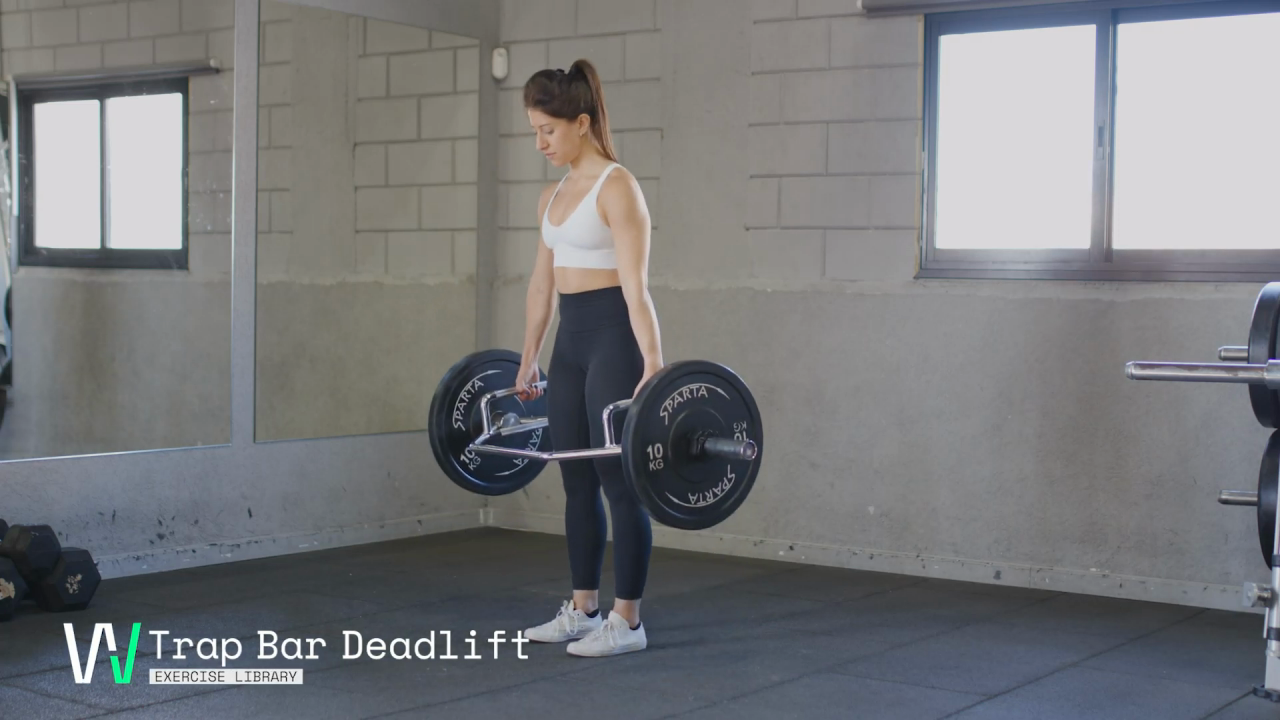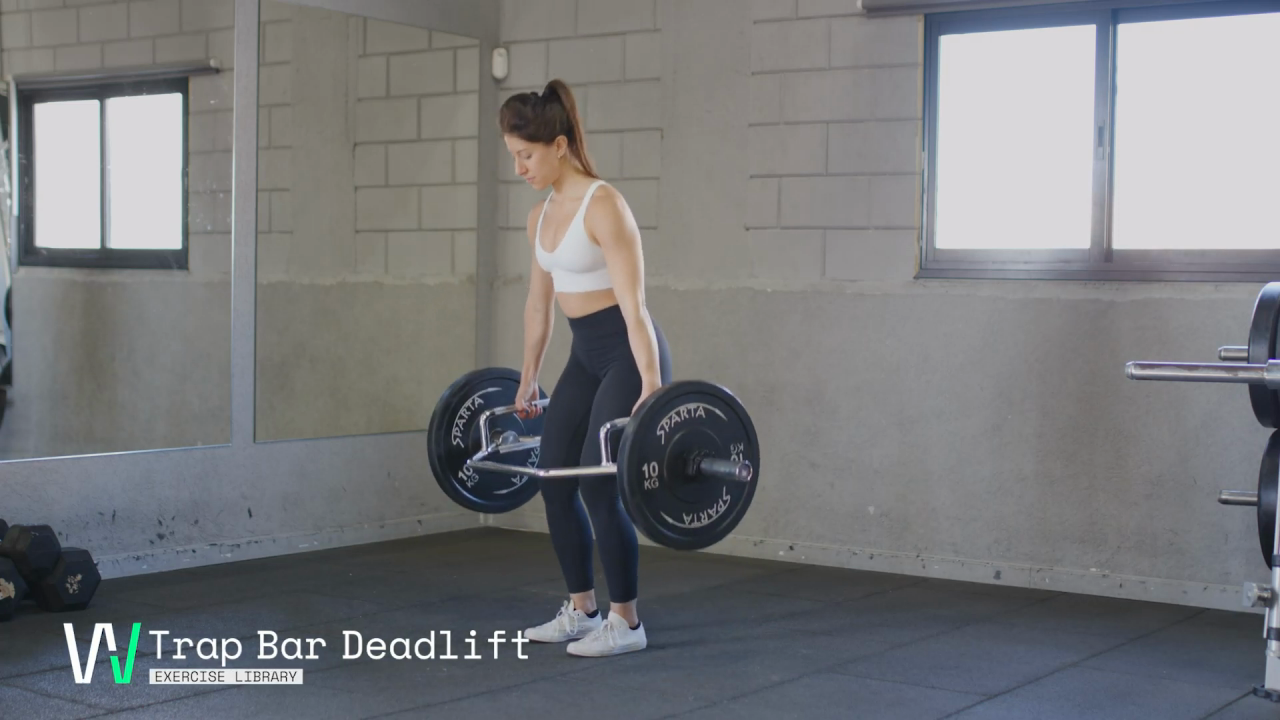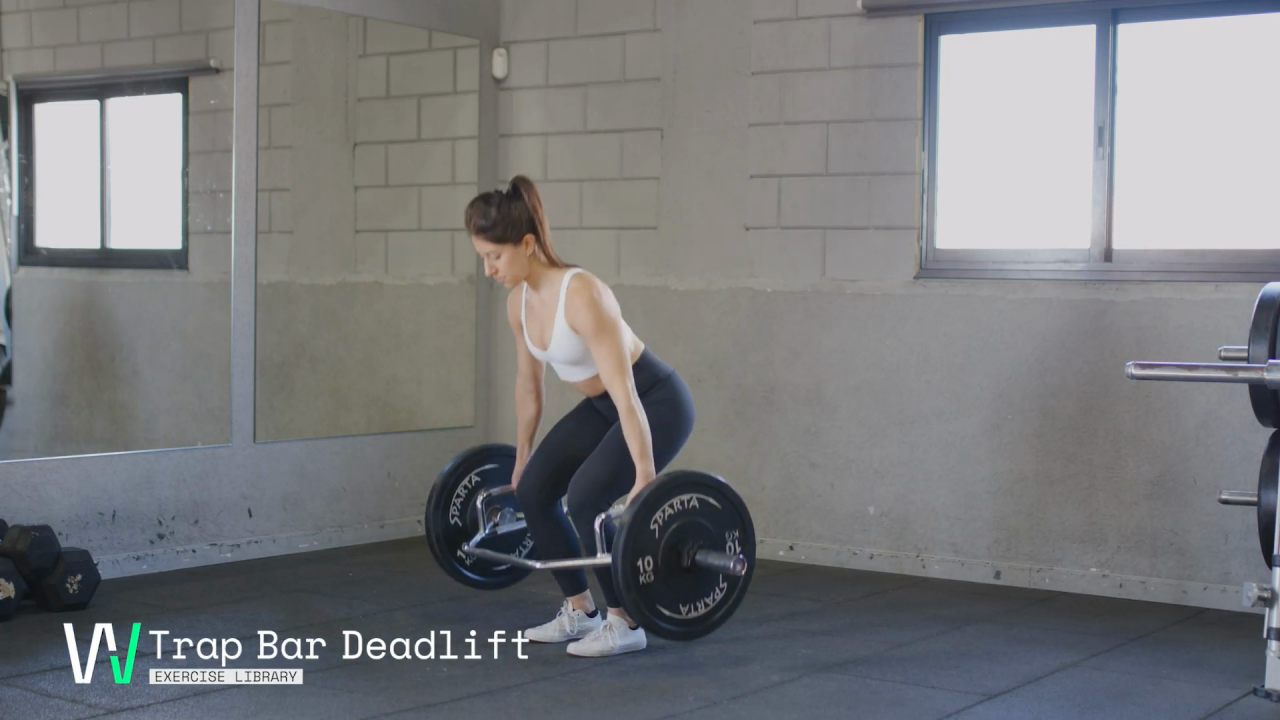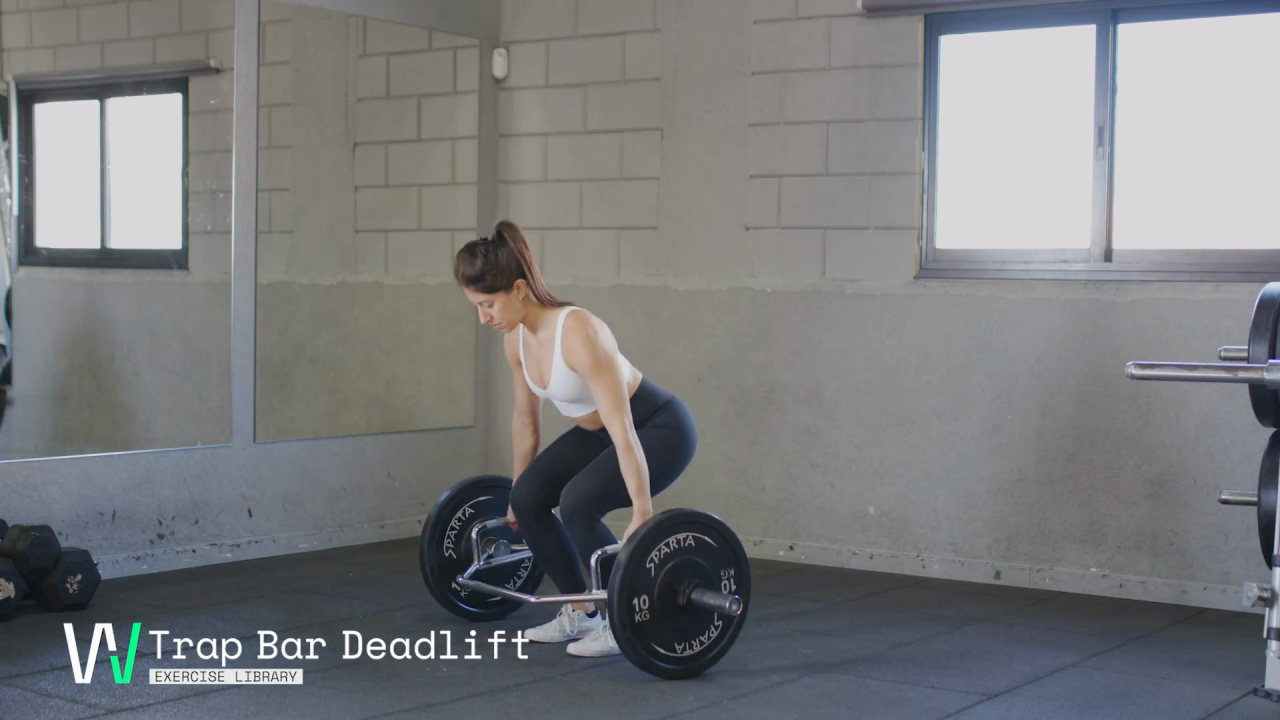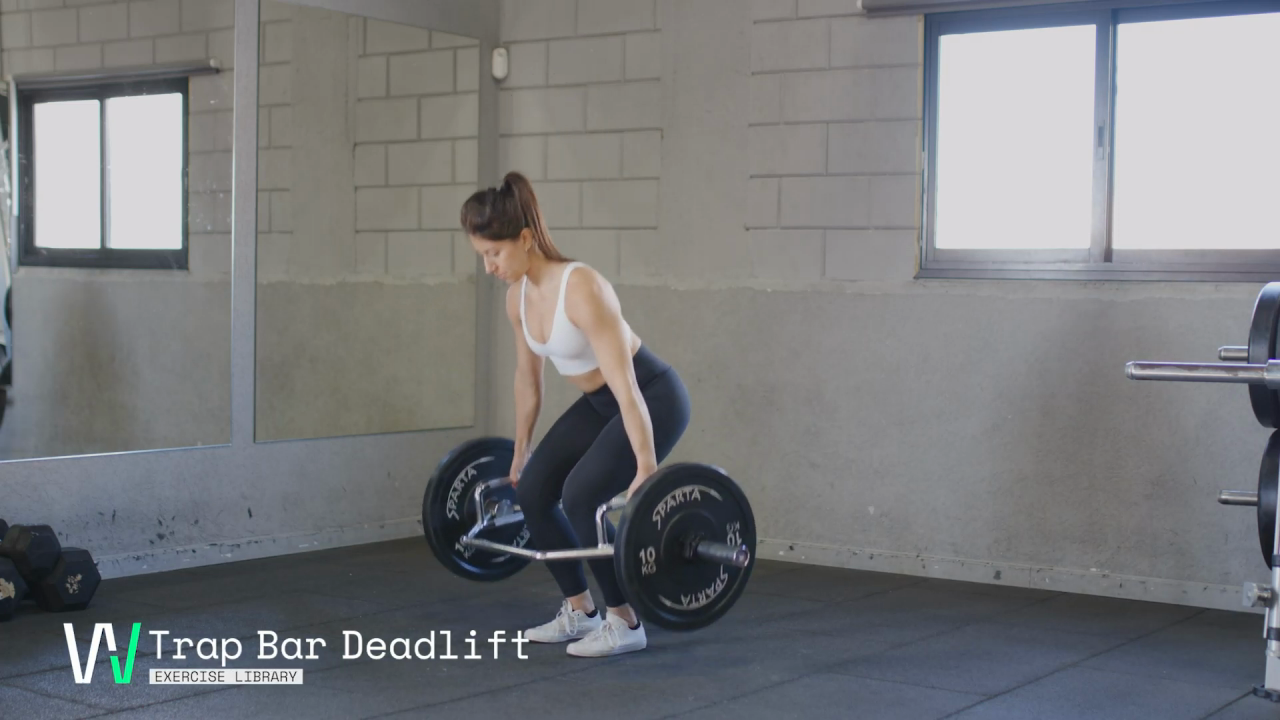
dt=0.4s
person 1, frame 1
left shoulder: (618, 187)
right shoulder: (554, 195)
left elbow: (636, 287)
right elbow: (542, 283)
left wrist: (653, 369)
right wrist: (528, 360)
left hip: (614, 338)
right hip: (571, 342)
left knee: (619, 482)
right knee: (578, 482)
left ankle: (626, 622)
right ankle: (582, 609)
person 1, frame 2
left shoulder: (604, 205)
right shoulder: (543, 214)
left elbow: (634, 305)
right elbow: (539, 303)
left wrist: (652, 389)
right wrist: (527, 379)
left hip: (625, 355)
right hip: (585, 357)
left knee: (600, 486)
right knee: (555, 484)
left ankle: (625, 622)
right ankle: (582, 611)
person 1, frame 3
left shoulder: (582, 294)
right shoulder: (520, 300)
left elbow: (626, 393)
right elbow: (528, 383)
left wrist: (645, 479)
right wrist: (522, 458)
left hip: (657, 402)
right hip: (600, 407)
left knee: (586, 498)
right knee: (533, 492)
left ankle: (625, 621)
right ankle: (580, 610)
person 1, frame 4
left shoulder: (580, 334)
right shoulder: (516, 339)
left elbow: (624, 433)
right elbow: (525, 419)
left wrist: (642, 515)
right wrist: (513, 495)
left hip: (660, 428)
right hip: (600, 432)
left knee: (578, 504)
right knee: (526, 499)
right ankle: (580, 610)
person 1, frame 5
left shoulder: (583, 290)
right shoulder: (519, 297)
left elbow: (627, 388)
right elbow: (527, 378)
left wrist: (646, 473)
right wrist: (520, 454)
left hip: (653, 398)
right hip: (599, 403)
left knee: (581, 495)
right knee: (531, 491)
left ankle: (625, 621)
right ankle: (579, 610)
